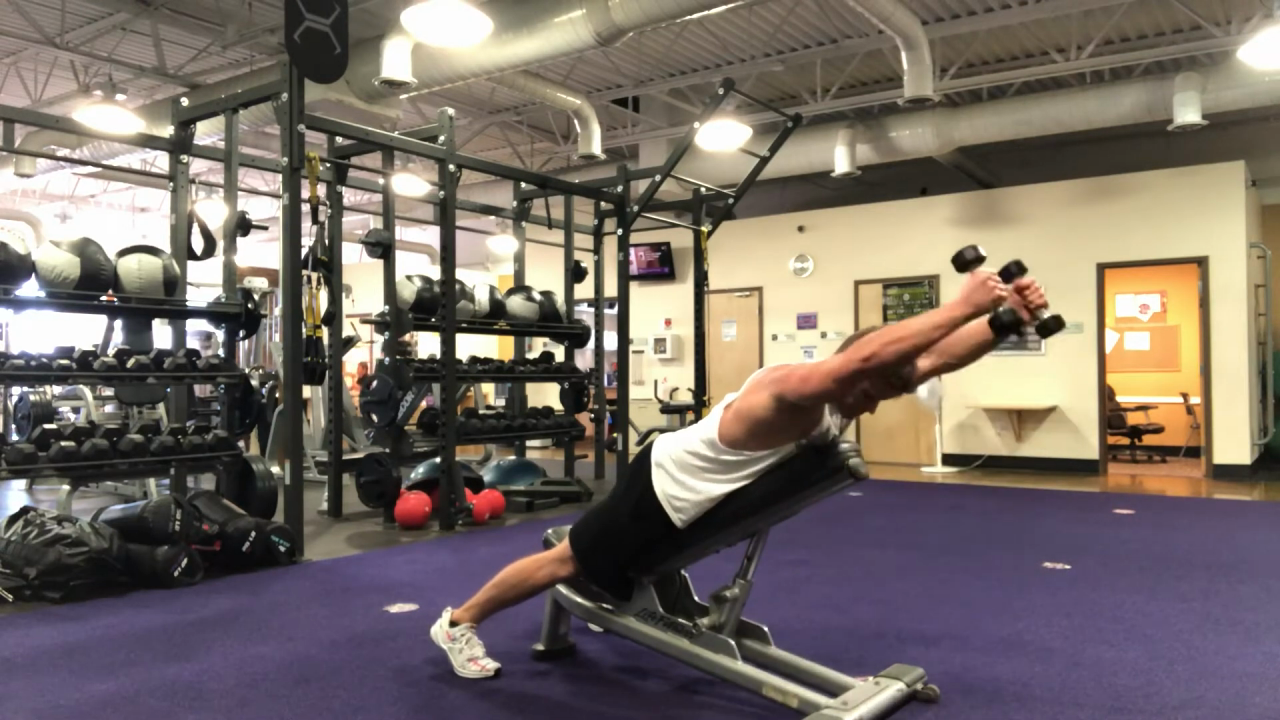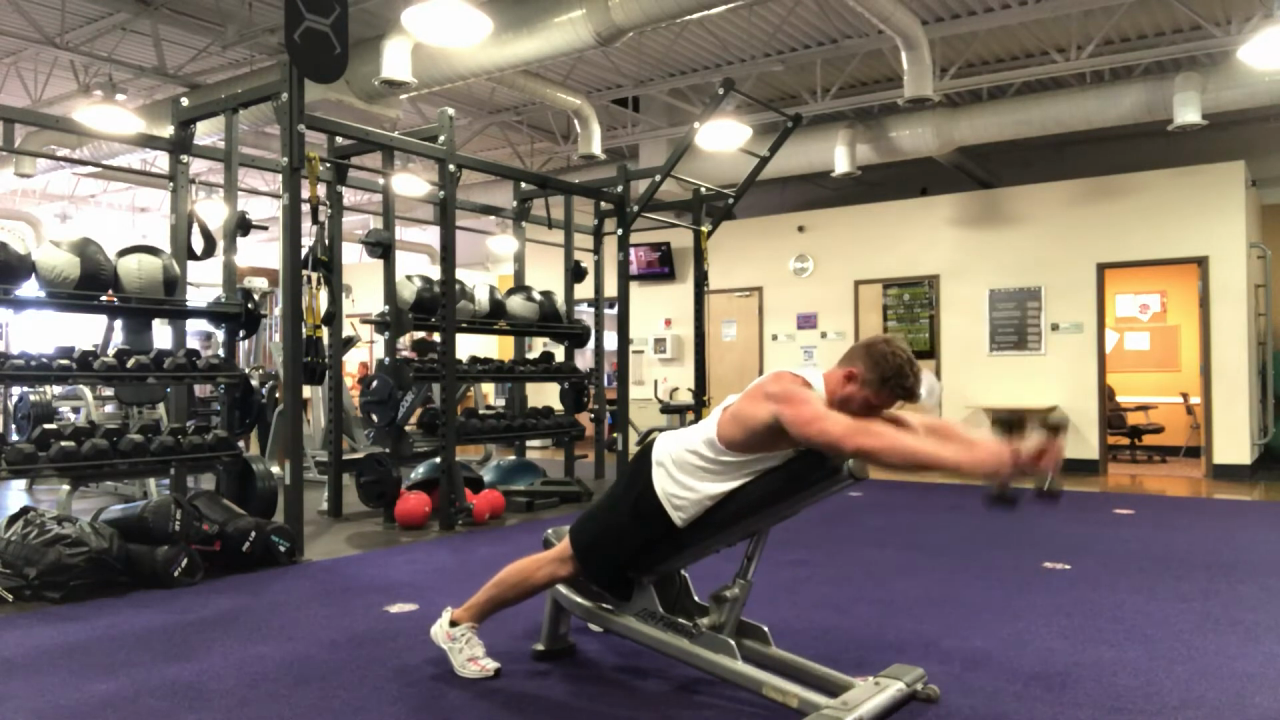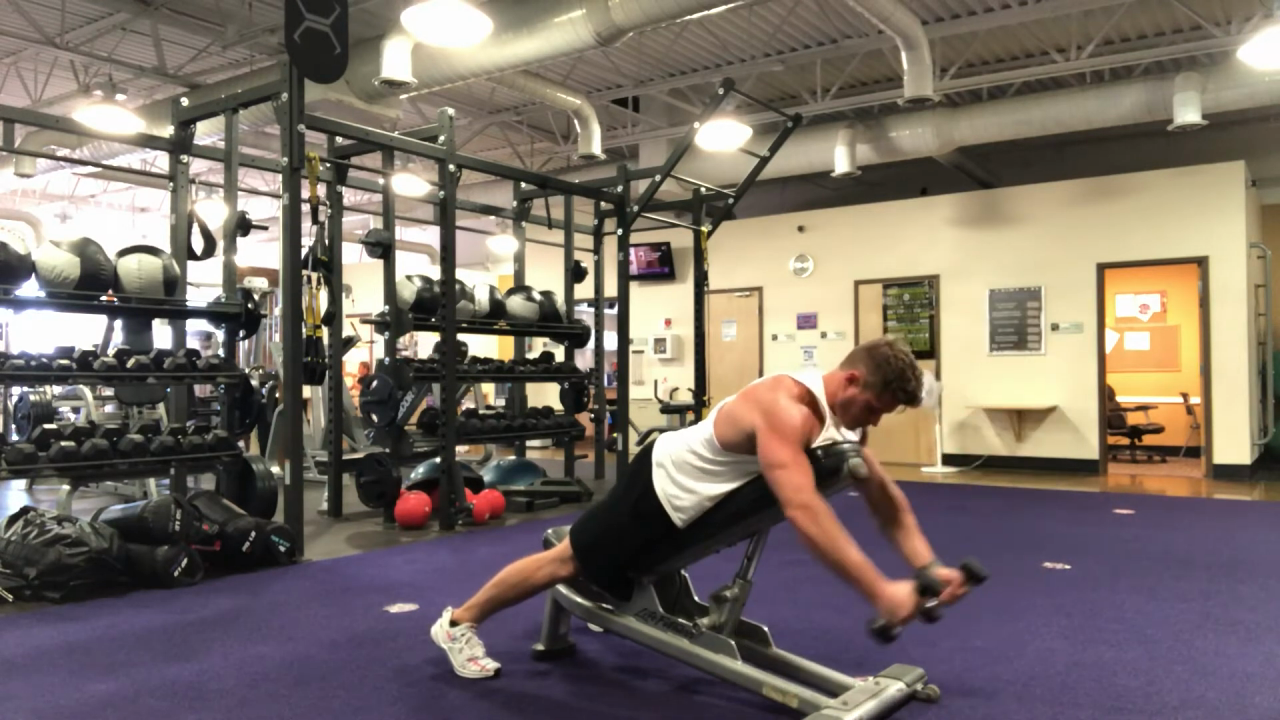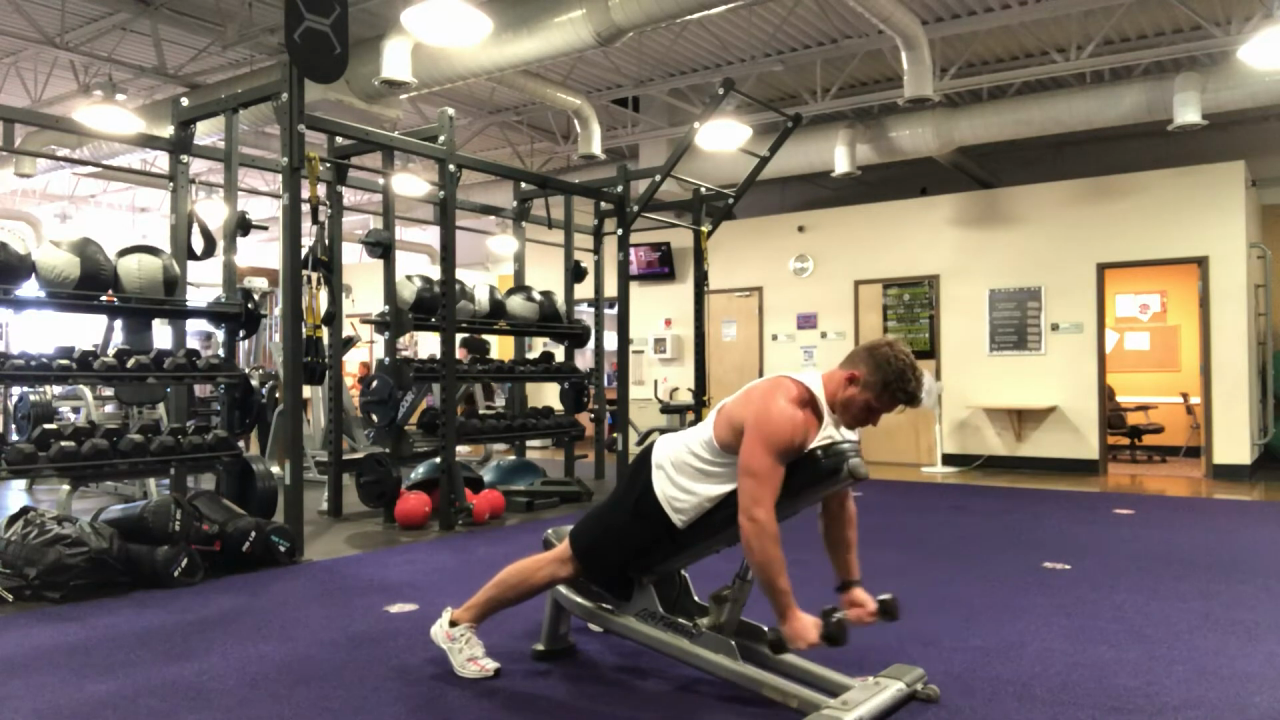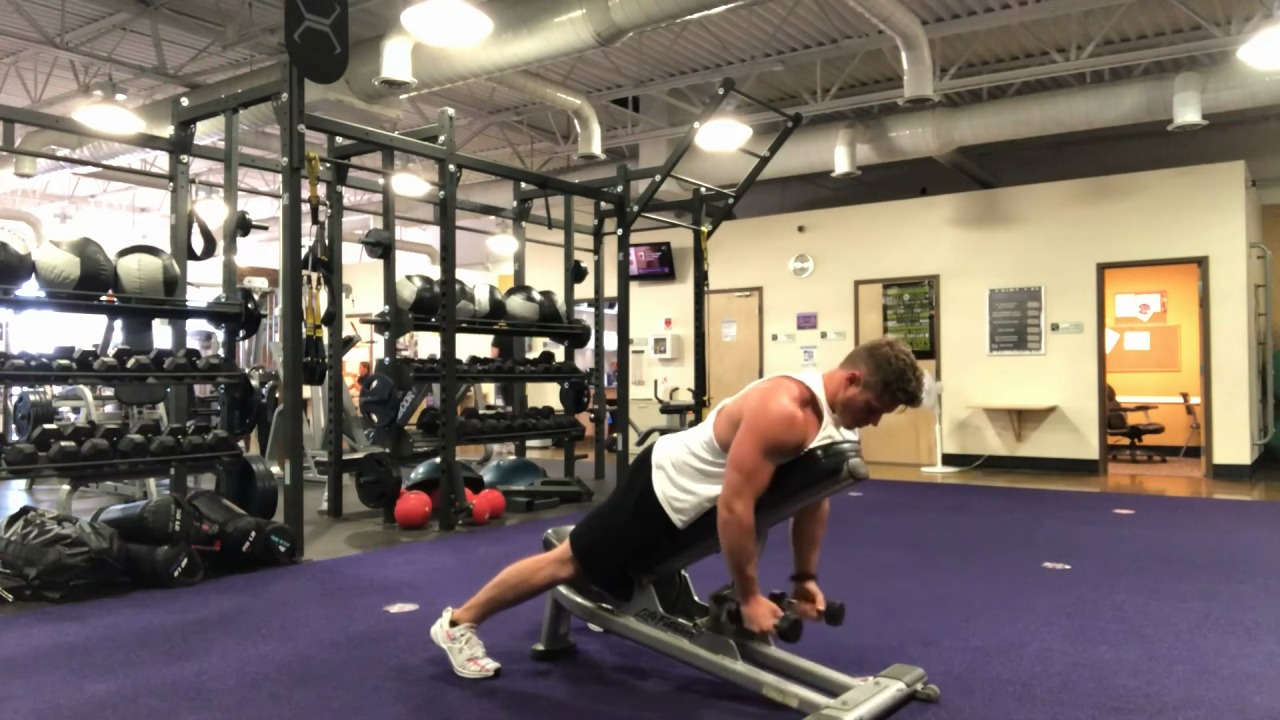
dt=0.4s
person 1, frame 1
left shoulder: (838, 394)
right shoulder: (792, 388)
left elbow: (930, 360)
right elbow: (868, 355)
right wrist: (964, 305)
left hip: (691, 501)
right hip: (663, 491)
right knee: (568, 560)
right ankle: (458, 623)
person 1, frame 2
left shoulder: (846, 399)
right shoulder: (792, 397)
left elbow: (923, 431)
right elbow: (863, 445)
left wrist: (1014, 455)
right wrist: (981, 462)
left hip: (695, 500)
right hip: (662, 486)
left knee: (616, 562)
right knee: (568, 559)
right ankle: (459, 624)
person 1, frame 3
left shoulder: (842, 411)
right shoulder: (787, 408)
left elbow: (882, 492)
right elbow: (803, 508)
left wrist: (928, 566)
right wrist: (882, 590)
left hip: (698, 501)
right hip: (664, 488)
right knee: (571, 560)
right ankle: (459, 623)
person 1, frame 4
left shoulder: (835, 412)
right shoulder: (785, 411)
left elbow: (837, 502)
right elbow: (755, 516)
left wrist: (850, 584)
right wrist: (788, 615)
left hip: (691, 502)
right hip: (664, 491)
right knee: (569, 561)
right ankle: (458, 623)
person 1, frame 5
left shoulder: (834, 412)
right shoulder: (784, 410)
left elbow: (812, 497)
right elbow: (734, 506)
left wrist: (804, 577)
right wrist: (749, 597)
left hip: (688, 504)
right hip: (662, 491)
right knee: (568, 562)
right ankle: (459, 623)
